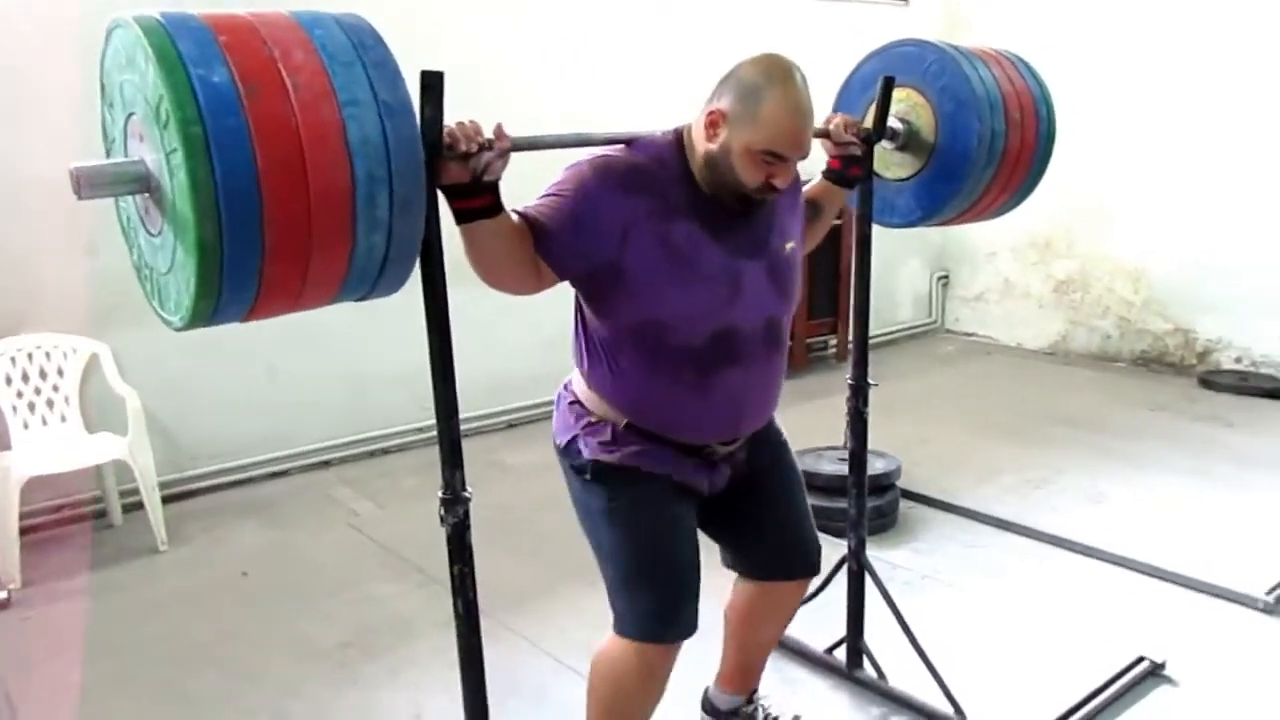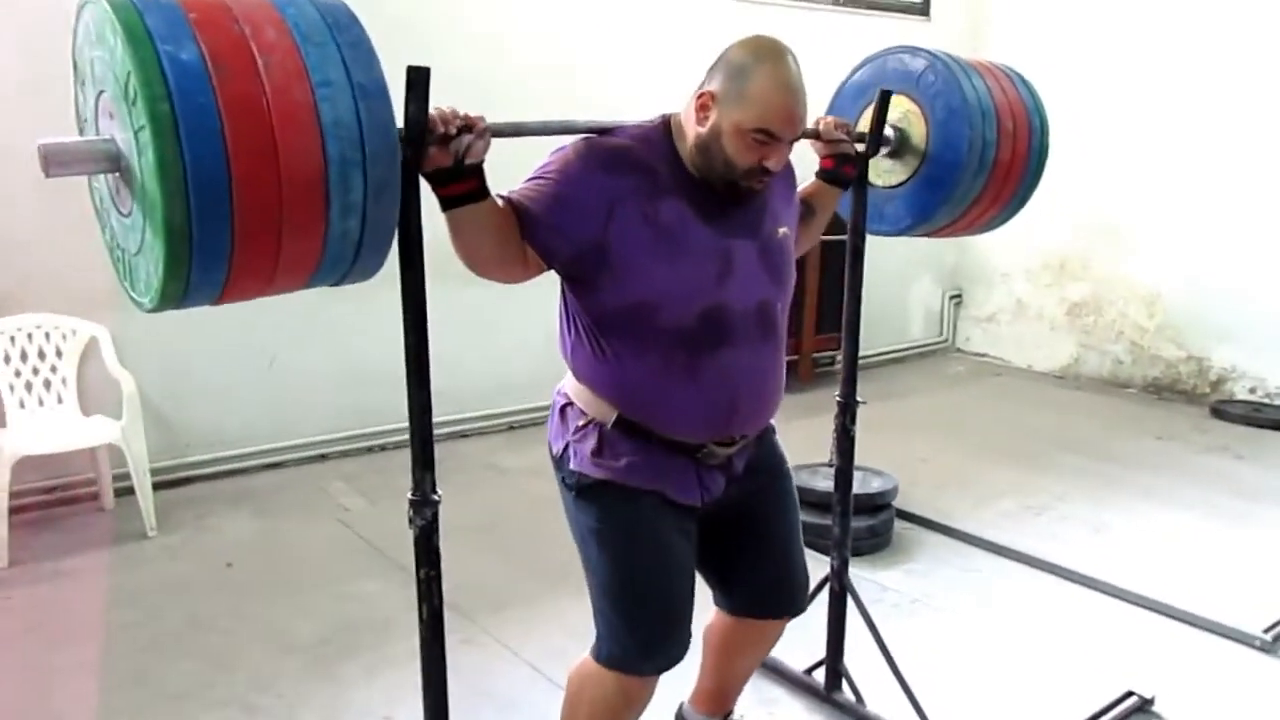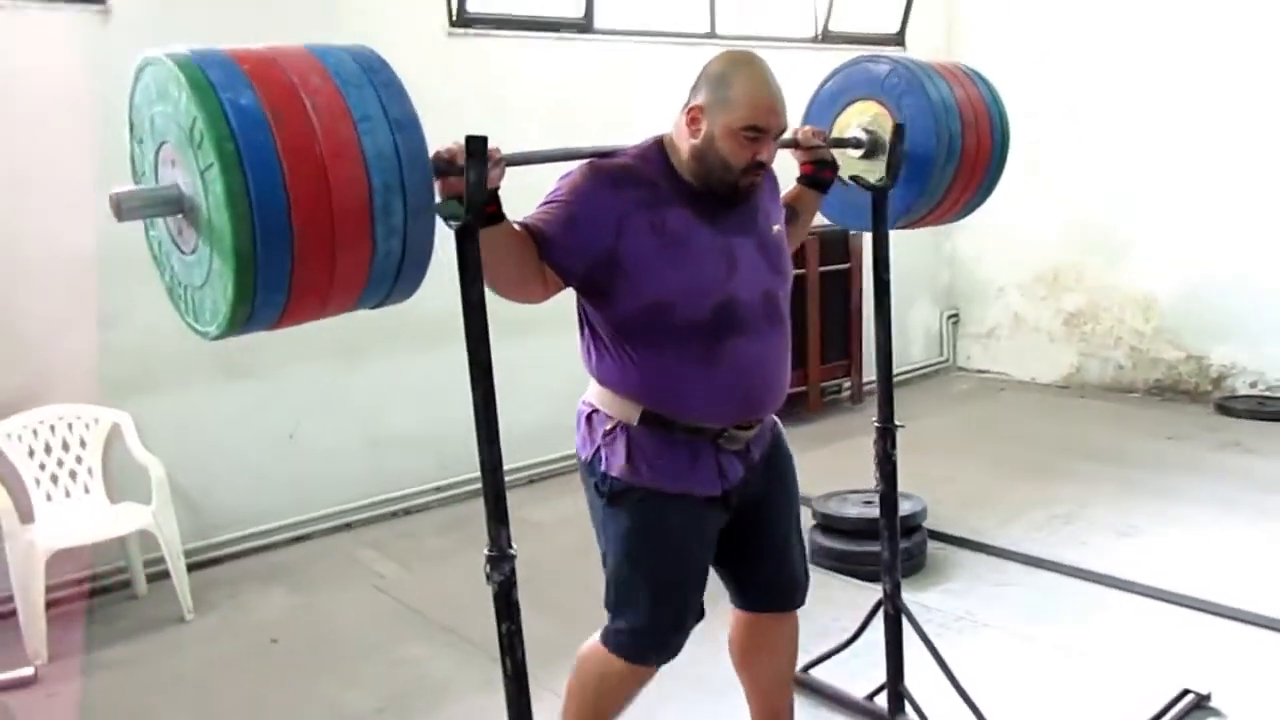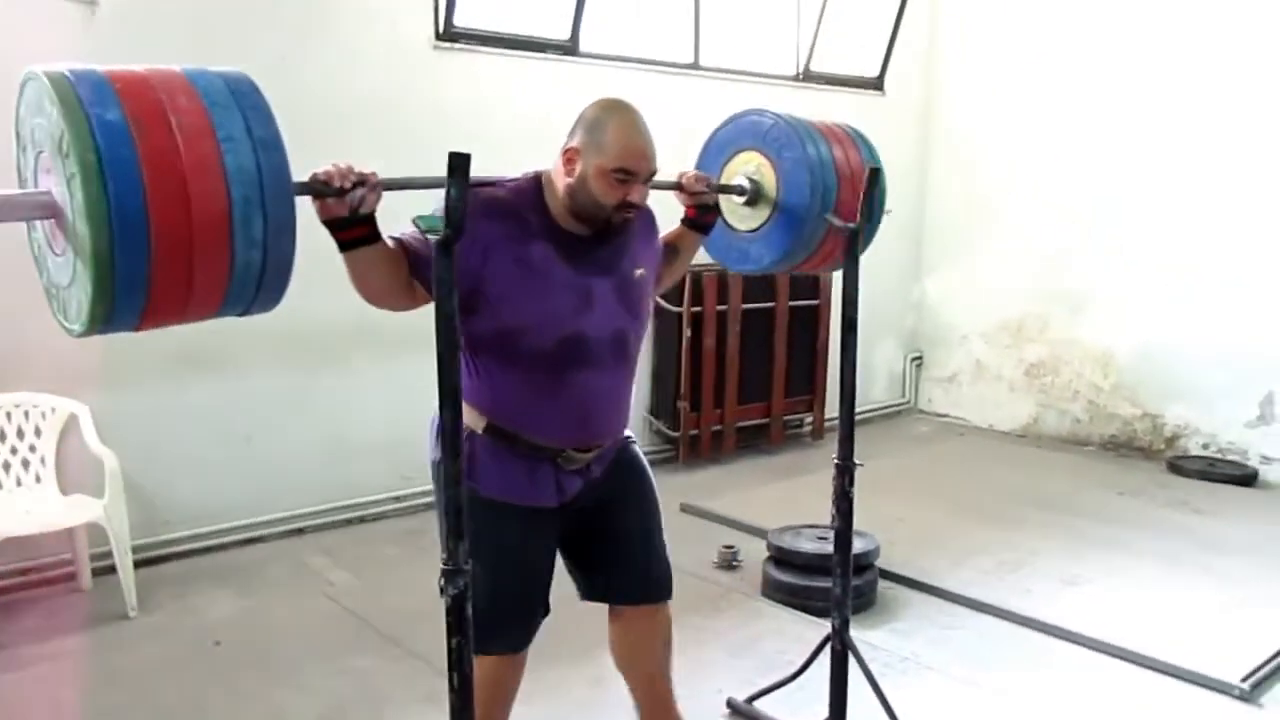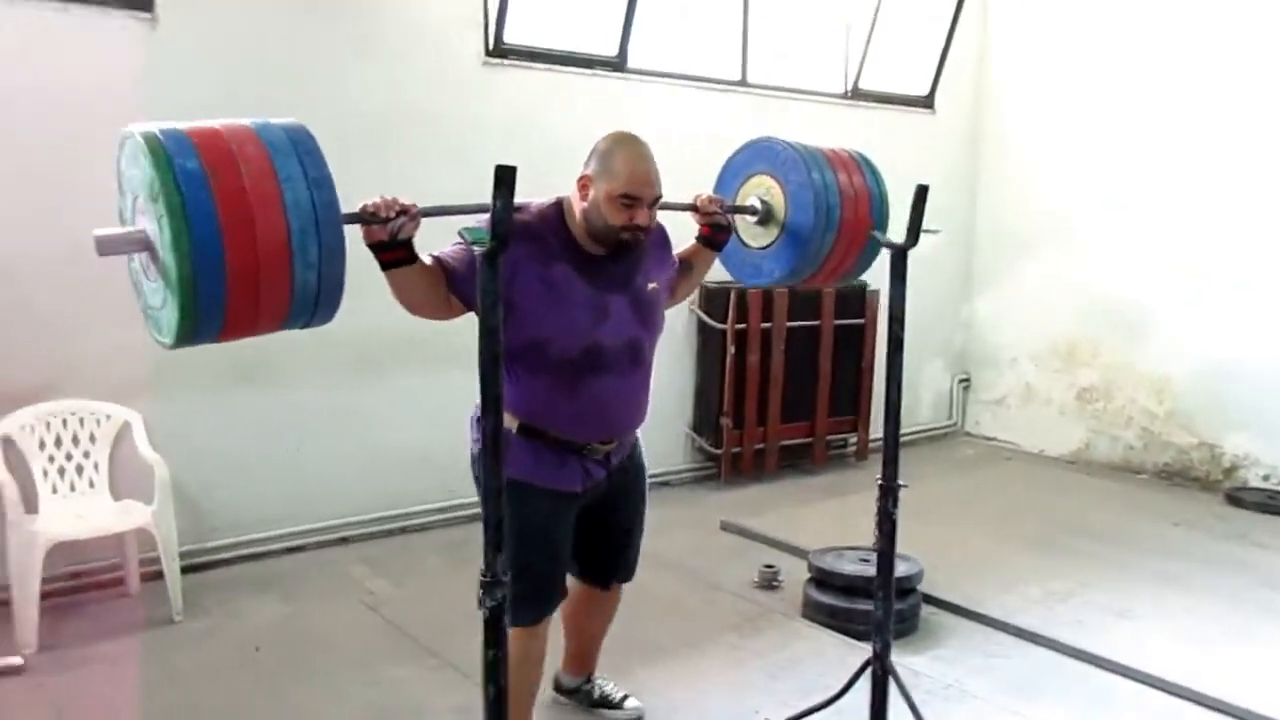
dt=0.5s
person 1, frame 1
left shoulder: (775, 186)
right shoulder: (615, 188)
right elbow: (520, 267)
left wrist: (843, 173)
right wrist: (474, 196)
left hip: (741, 437)
right hip: (625, 448)
left knee: (787, 566)
right knee: (657, 628)
person 1, frame 2
left shoulder: (767, 178)
right shoulder: (606, 173)
right elbow: (508, 255)
left wrist: (835, 174)
right wrist: (459, 180)
left hip: (743, 450)
right hip: (625, 461)
left knee: (770, 600)
right knee: (640, 649)
person 1, frame 3
left shoulder: (755, 184)
right shoulder: (612, 192)
right elbow: (527, 276)
left wrist: (816, 179)
right wrist: (480, 208)
left hip: (754, 444)
right hip: (649, 461)
left knee: (775, 601)
right knee: (647, 636)
person 1, frame 4
left shoulder: (634, 225)
right shoulder: (487, 220)
right elbow: (399, 286)
left wrist: (698, 222)
right wrist: (354, 227)
left hip: (604, 458)
right hip: (497, 468)
left knee: (644, 591)
right knee: (500, 633)
person 1, frame 5
left shoulder: (649, 243)
right shoulder: (518, 240)
right elbow: (439, 298)
left wrist: (712, 238)
right wrist: (395, 250)
left hip: (615, 454)
right hip: (527, 459)
left knee: (607, 576)
right knee: (528, 607)
